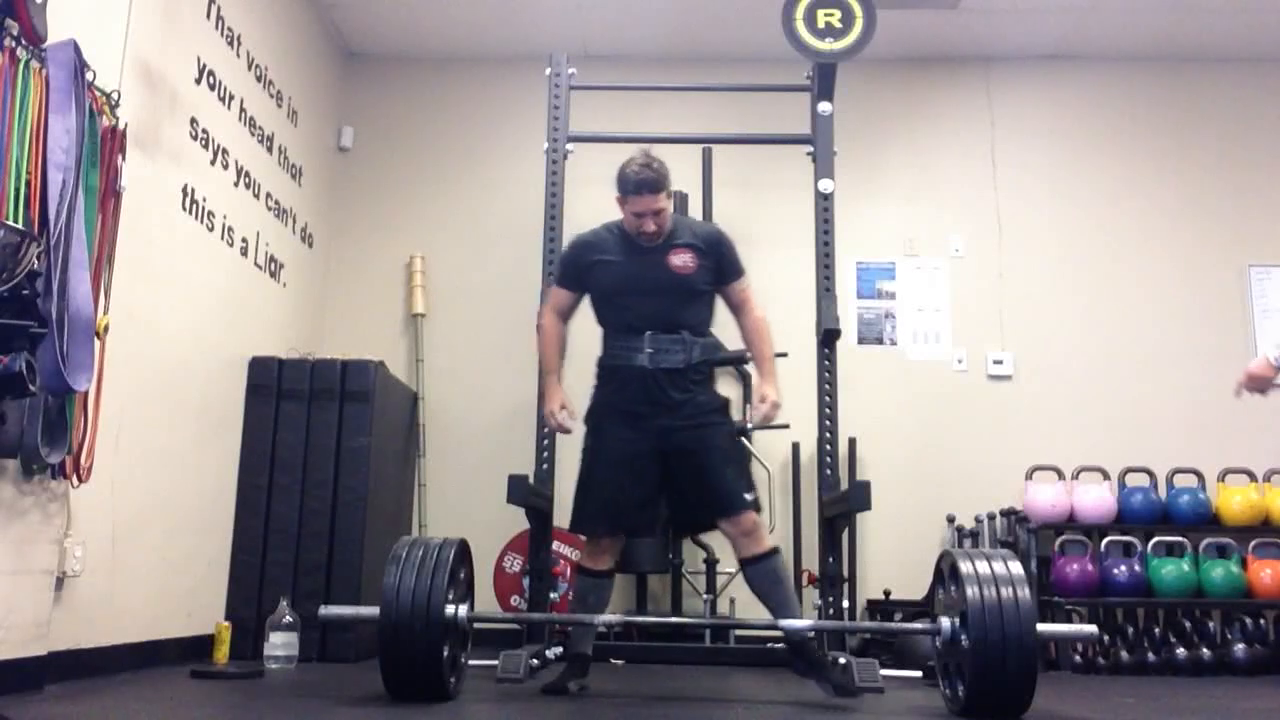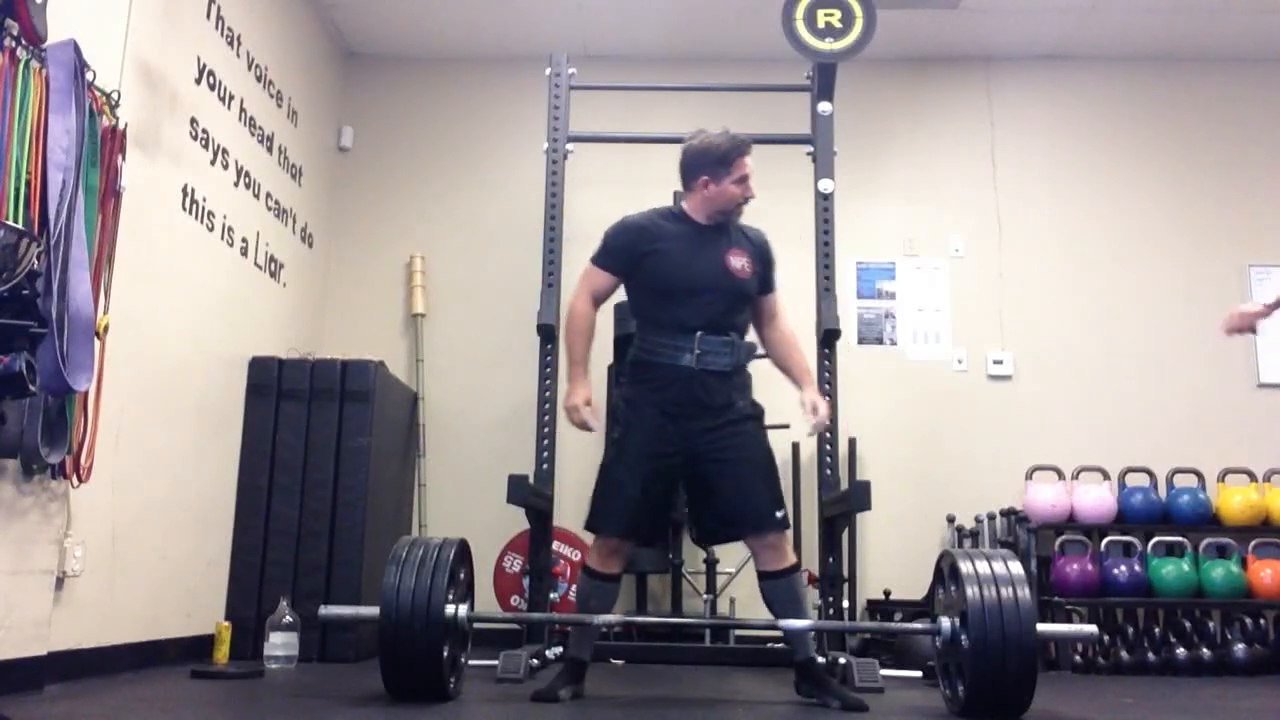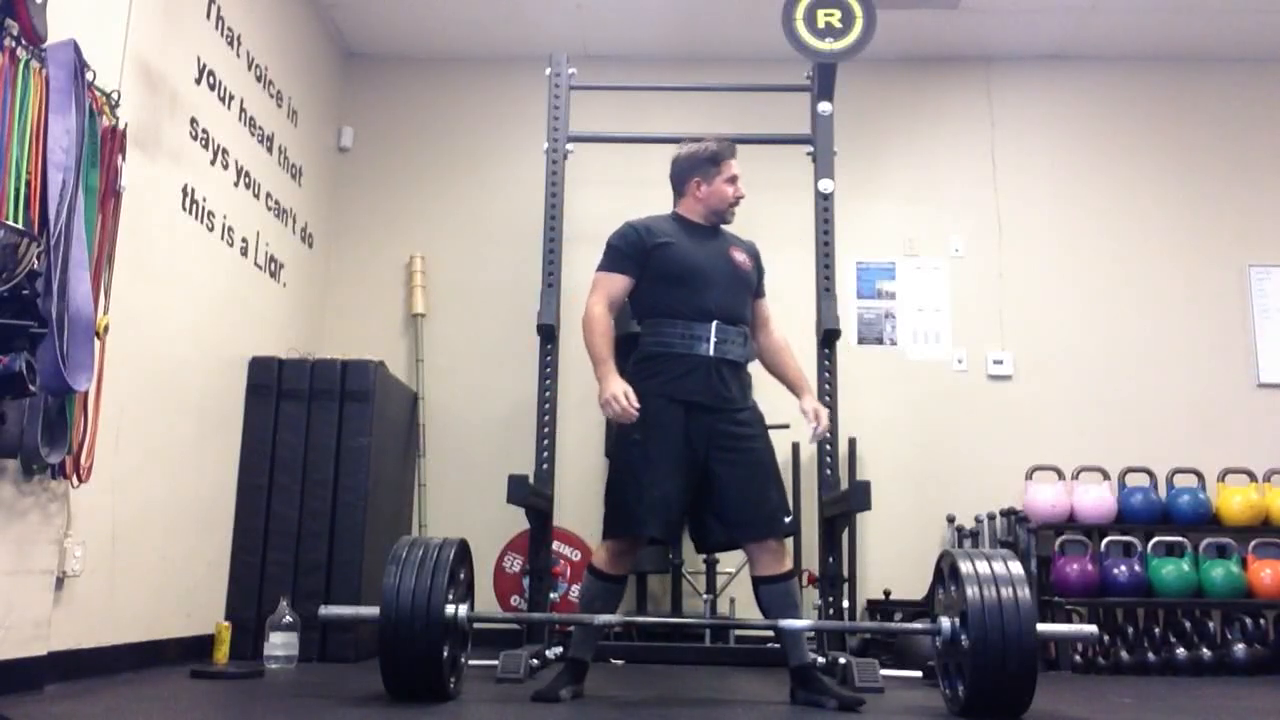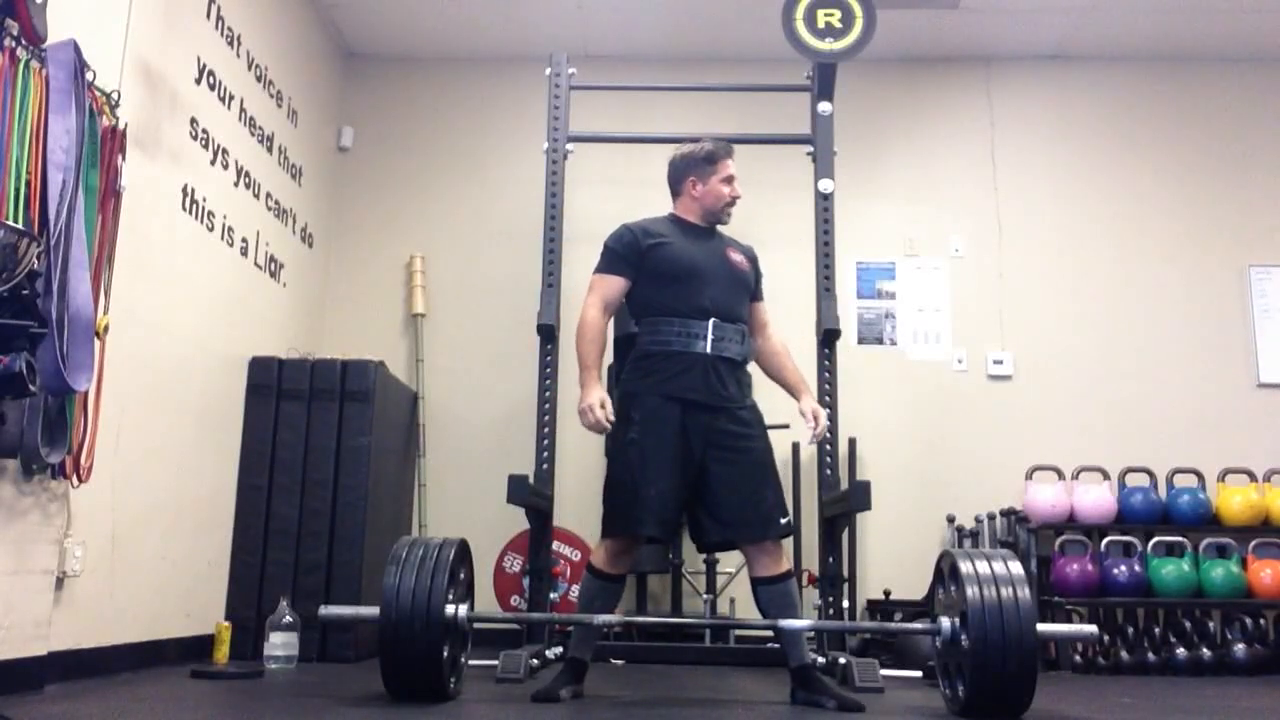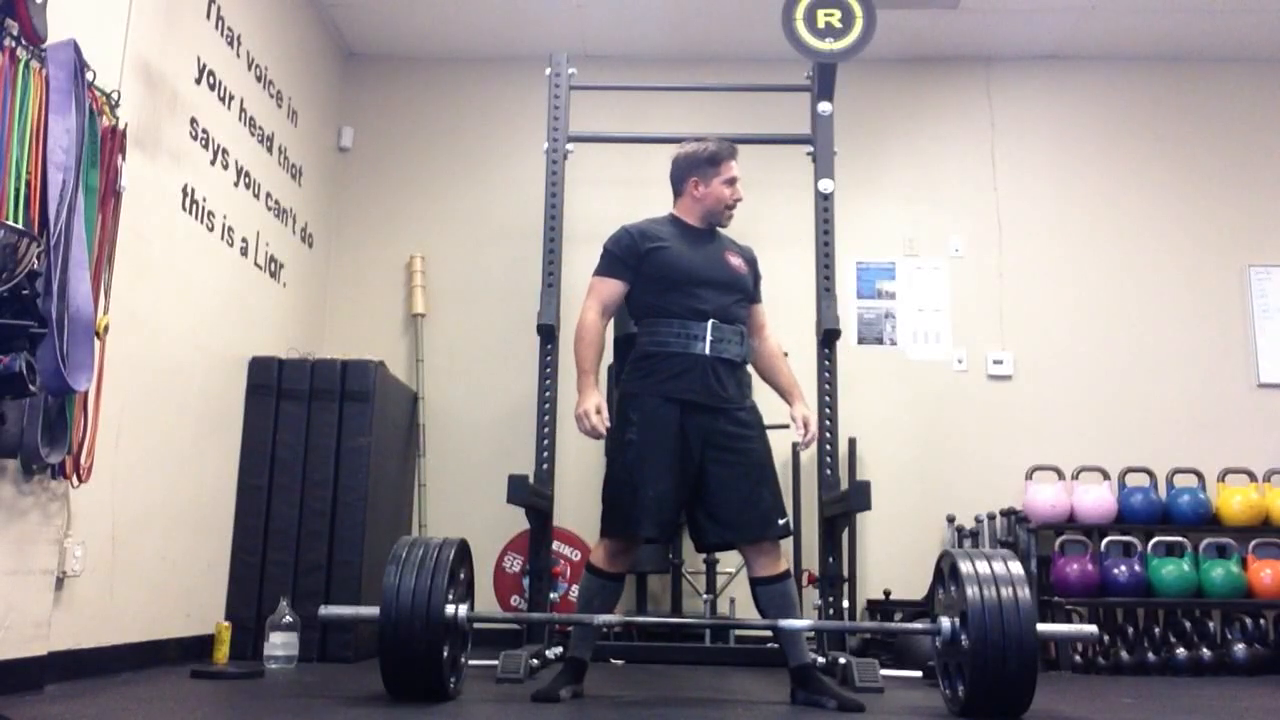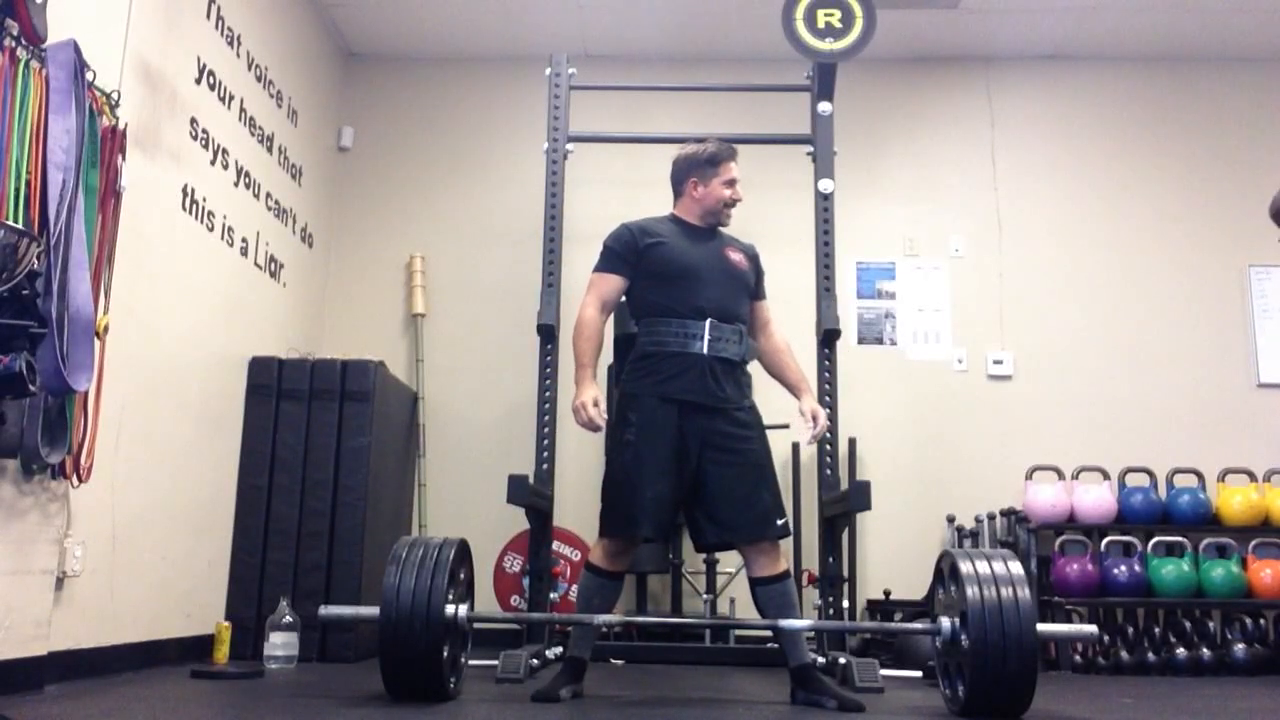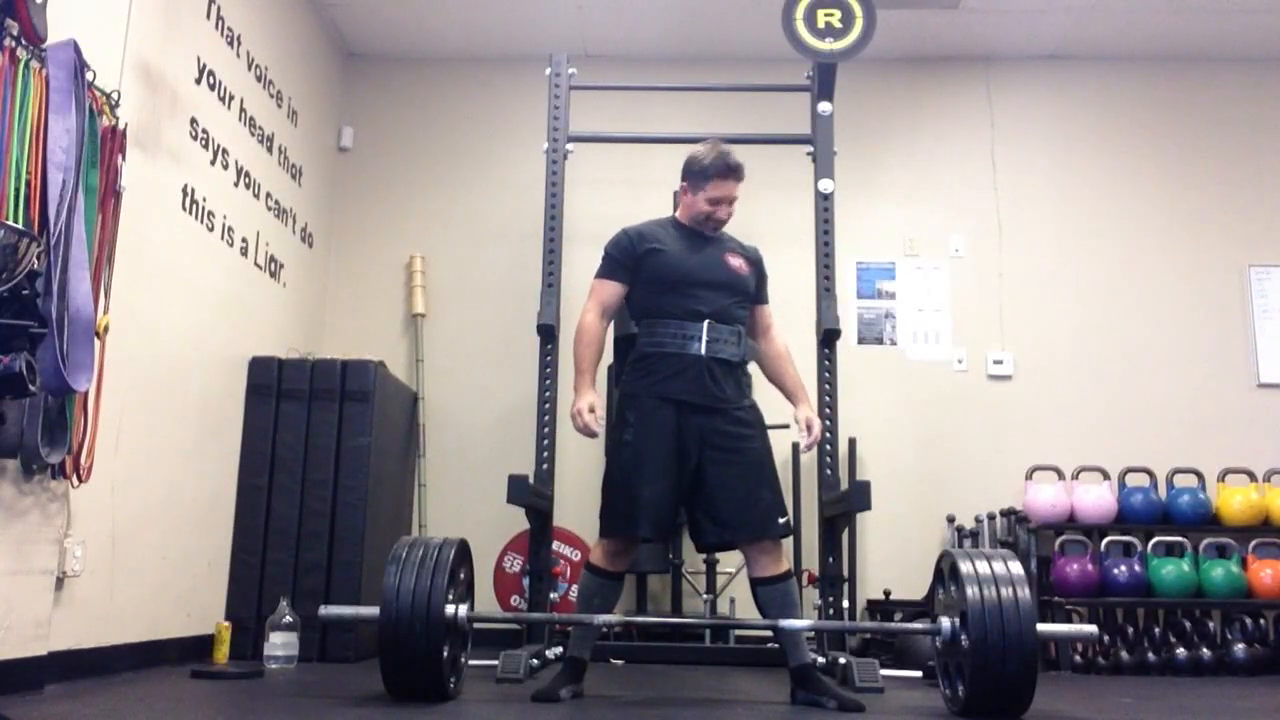
dt=0.7s
person 1, frame 1
left shoulder: (707, 241)
right shoulder: (589, 250)
left elbow: (747, 308)
right elbow: (553, 316)
left wrist: (767, 378)
right wrist: (553, 386)
left hip: (695, 402)
right hip: (620, 410)
left knee: (744, 522)
right knee: (602, 537)
left ankle: (804, 649)
right ankle: (577, 660)
person 1, frame 2
left shoulder: (752, 245)
right shoulder: (638, 233)
left elbow: (771, 322)
right elbow: (584, 301)
left wrist: (806, 386)
right wrist: (578, 379)
left hip: (728, 410)
right hip: (651, 407)
left knee: (769, 535)
right knee: (612, 538)
left ankle: (809, 670)
right ankle: (574, 667)
person 1, frame 3
left shoulder: (744, 252)
right shoulder: (642, 235)
left elbow: (765, 332)
right elbow: (599, 307)
left wrist: (805, 393)
right wrist: (609, 377)
left hip: (732, 409)
right hip: (659, 406)
left knee: (768, 538)
right knee: (623, 538)
left ankle: (803, 673)
right ankle: (575, 667)
person 1, frame 4
left shoulder: (742, 255)
right shoulder: (638, 237)
left elbow: (763, 335)
right elbow: (596, 309)
left wrist: (803, 393)
right wrist: (591, 384)
left hip: (731, 409)
right hip: (655, 405)
left knee: (765, 538)
right knee: (621, 536)
left ankle: (804, 673)
right ankle: (574, 667)
person 1, frame 5
left shoulder: (740, 256)
right shoulder: (638, 240)
left elbow: (760, 337)
right elbow: (595, 313)
left wrist: (796, 399)
right wrist: (588, 389)
left hip: (731, 411)
right hip: (655, 407)
left knee: (763, 540)
right knee: (620, 537)
left ankle: (803, 673)
right ankle: (574, 666)
person 1, frame 6
left shoulder: (743, 254)
right shoulder: (638, 237)
left elbow: (765, 332)
right elbow: (594, 307)
left wrist: (804, 392)
right wrist: (585, 381)
left hip: (730, 409)
right hip: (654, 406)
left knee: (762, 539)
right knee: (619, 536)
left ankle: (803, 673)
right ankle: (573, 665)
person 1, frame 7
left shoulder: (746, 257)
right shoulder: (638, 242)
left elbow: (766, 337)
right elbow: (595, 315)
left wrist: (801, 401)
right wrist: (584, 387)
left hip: (731, 410)
right hip: (653, 407)
left knee: (764, 539)
right knee: (619, 537)
left ankle: (803, 673)
right ankle: (574, 666)
